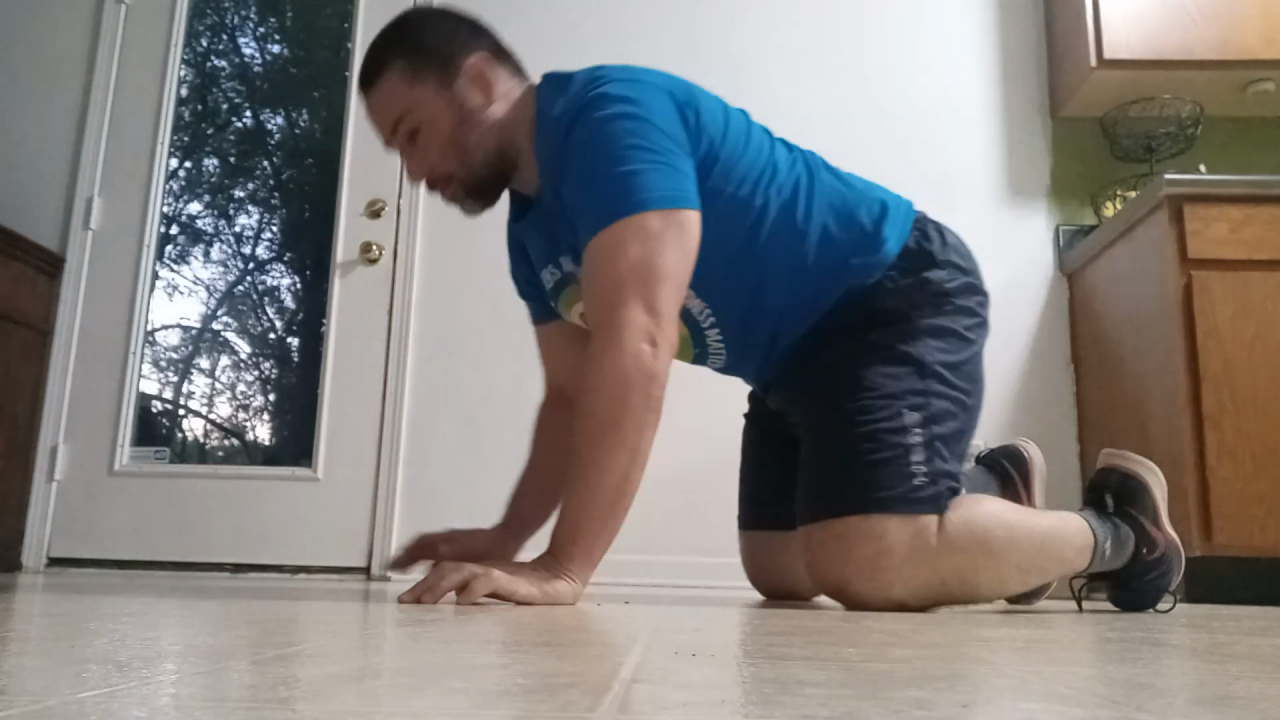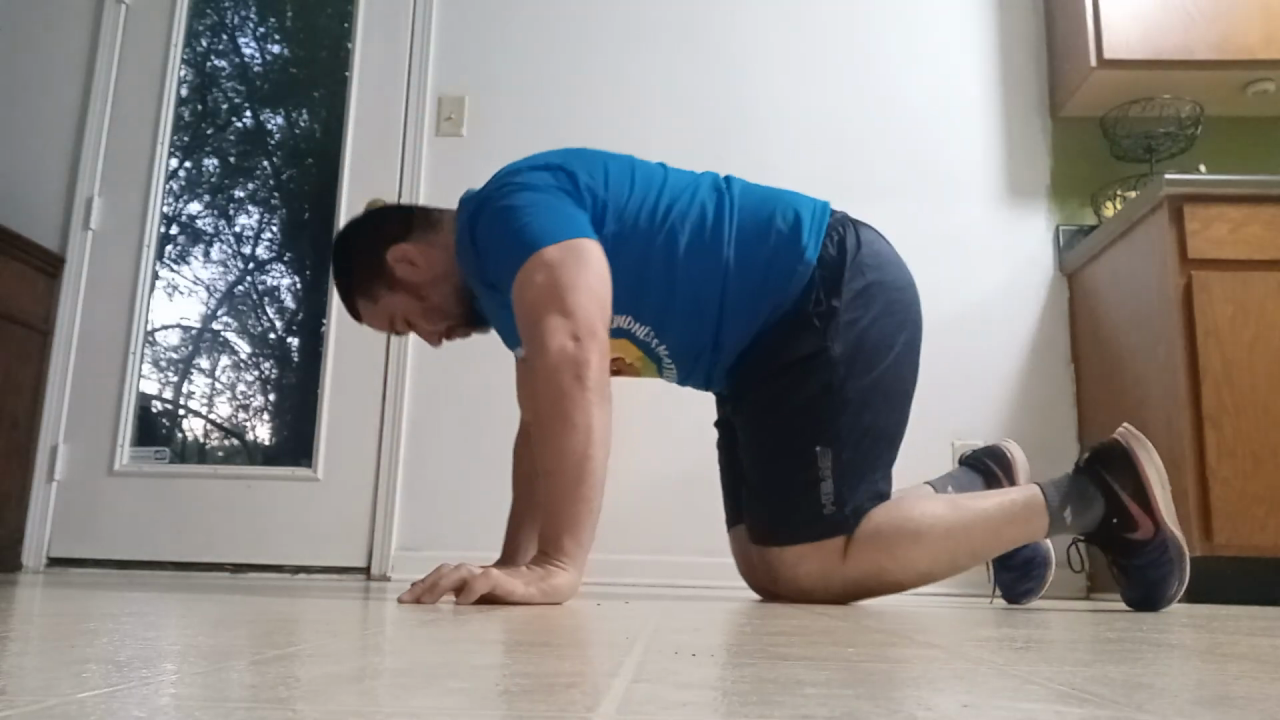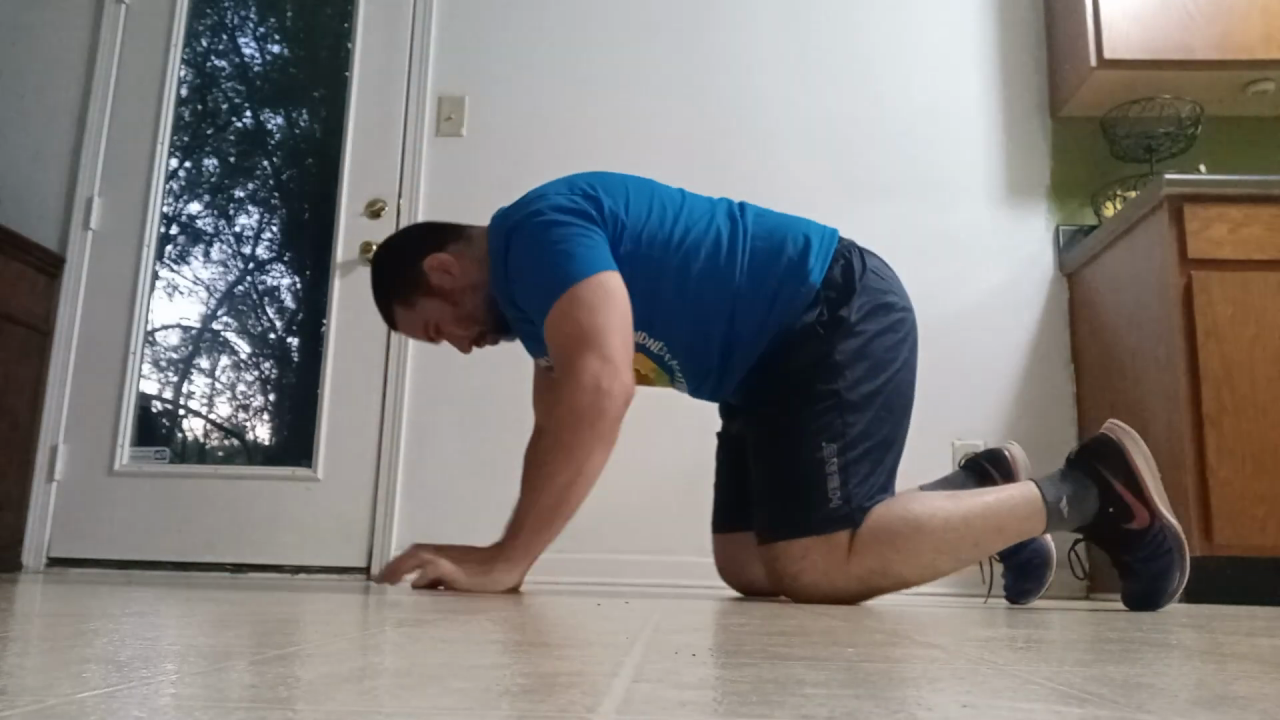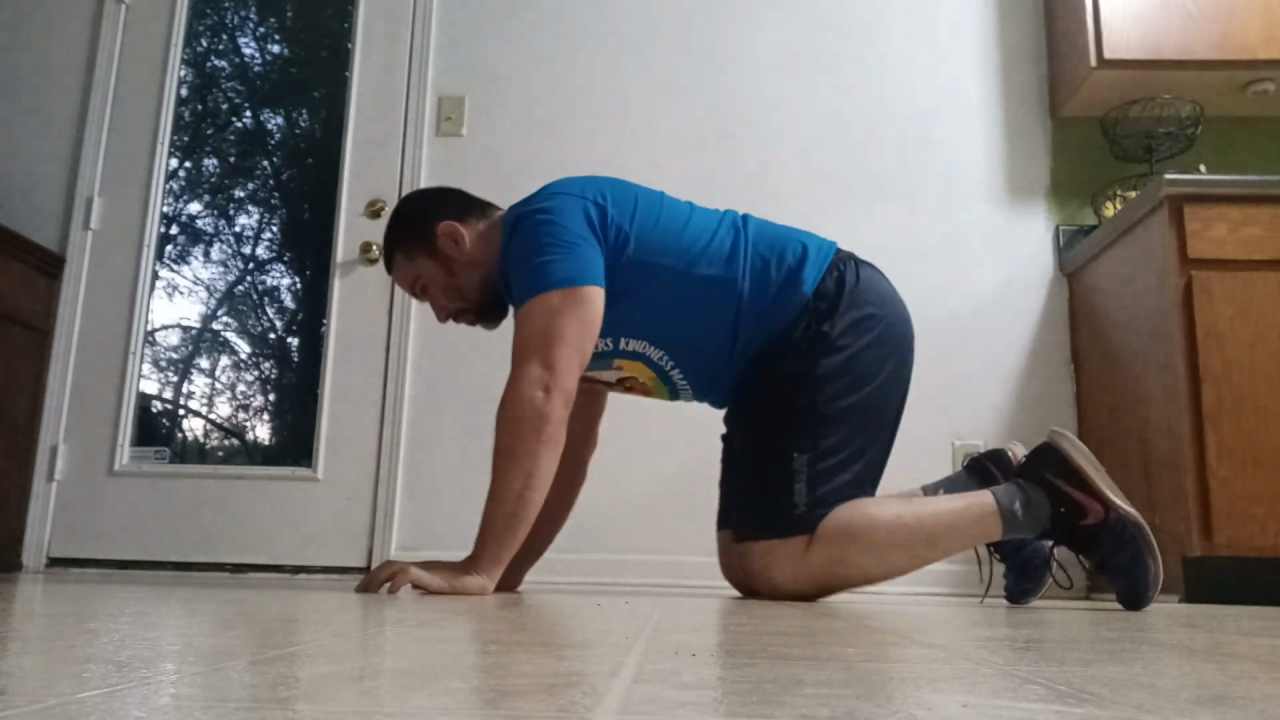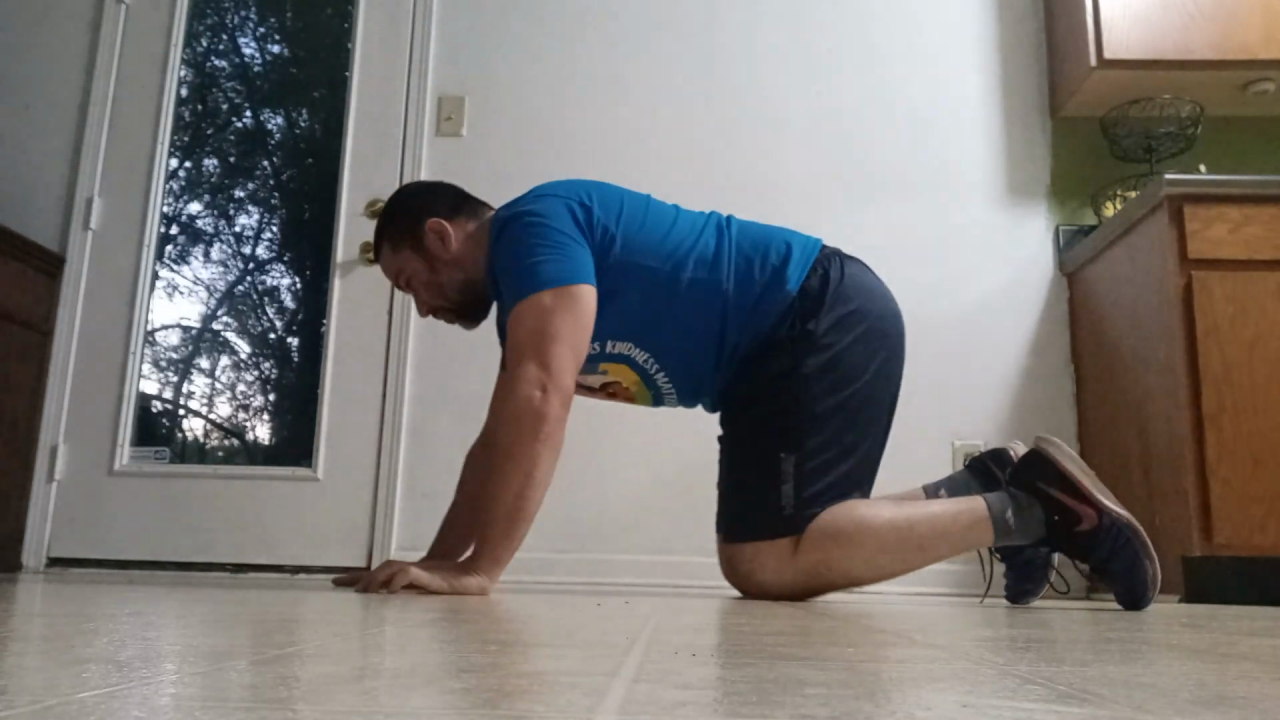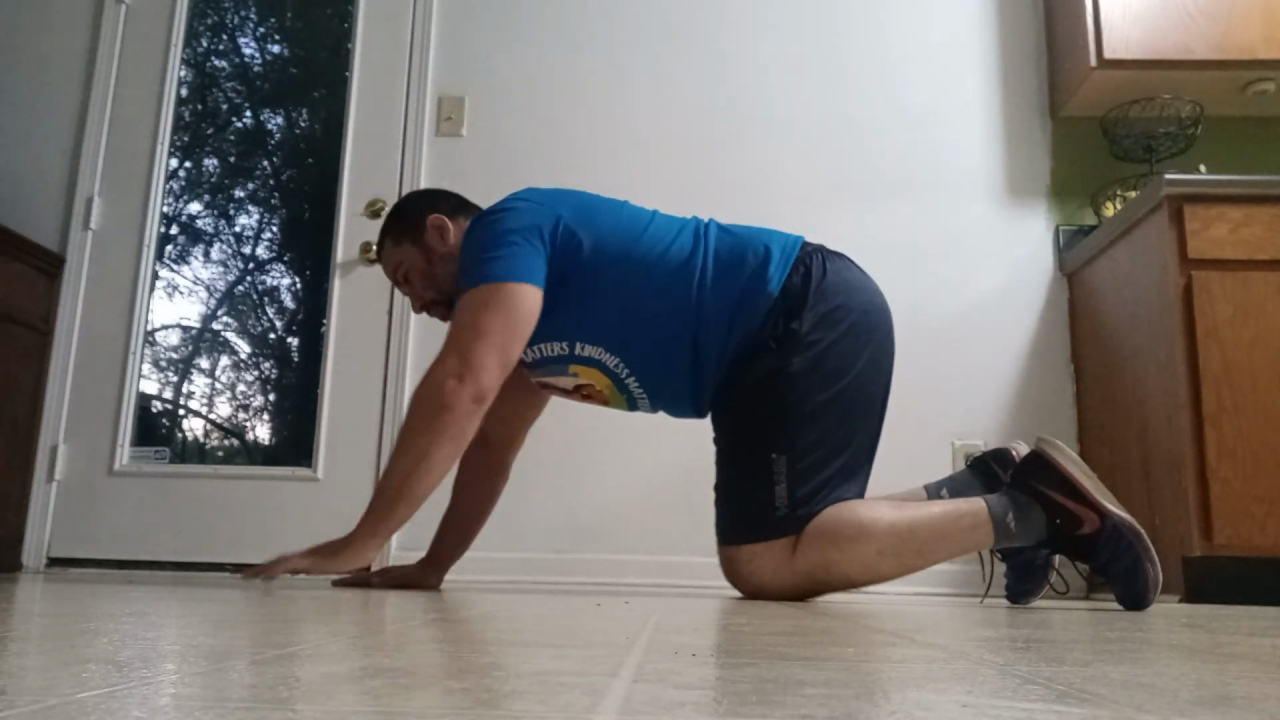
dt=0.7s
person 1, frame 1
left shoulder: (608, 116)
right shoulder: (531, 235)
left elbow: (636, 342)
right elbow: (574, 402)
left wrist: (565, 568)
right wrist: (507, 535)
left hip: (900, 301)
right hip: (796, 360)
left knee: (874, 563)
right knee: (780, 573)
left ankle: (1117, 529)
right ankle: (991, 486)
person 1, frame 2
left shoulder: (509, 213)
right shoulder: (508, 276)
left elbow: (574, 366)
right elbow: (546, 423)
left wrist: (557, 566)
right wrist: (511, 564)
left hip: (835, 297)
right hip: (774, 338)
left knee: (810, 564)
right knee: (767, 567)
left ankle: (1090, 495)
right ankle: (977, 487)
person 1, frame 3
left shoulder: (535, 236)
right shoulder: (532, 295)
left elbow: (600, 384)
right elbow: (557, 433)
left wrist: (506, 557)
right wrist: (503, 566)
left hip: (838, 316)
right hip: (780, 353)
left knee: (814, 567)
right knee: (746, 566)
left ankle: (1084, 490)
right ankle: (980, 487)
person 1, frame 4
left shoulder: (547, 226)
right shoulder: (547, 279)
left elbow: (539, 399)
right elbow: (568, 444)
left wrist: (482, 570)
right wrist: (510, 571)
left hip: (837, 325)
right hip: (793, 354)
left knee: (781, 563)
right knee: (747, 564)
left ankle: (1038, 496)
right ankle: (982, 490)
person 1, frame 5
left shoulder: (532, 230)
right shoulder: (528, 289)
left elbow: (540, 400)
right elbow: (502, 439)
left wrist: (479, 570)
right wrist: (435, 561)
left hip: (827, 321)
right hip: (790, 348)
left knee: (771, 564)
right knee: (756, 559)
left ankle: (1029, 505)
right ankle: (985, 488)
person 1, frame 6
left shoulder: (509, 230)
right shoulder: (522, 304)
left elbow: (461, 389)
right elbow: (493, 441)
left wrist: (362, 545)
right wrist: (431, 566)
left hip: (810, 317)
right hip: (797, 336)
left knee: (768, 562)
right knee: (780, 546)
left ankle: (1025, 508)
right ankle: (986, 488)
